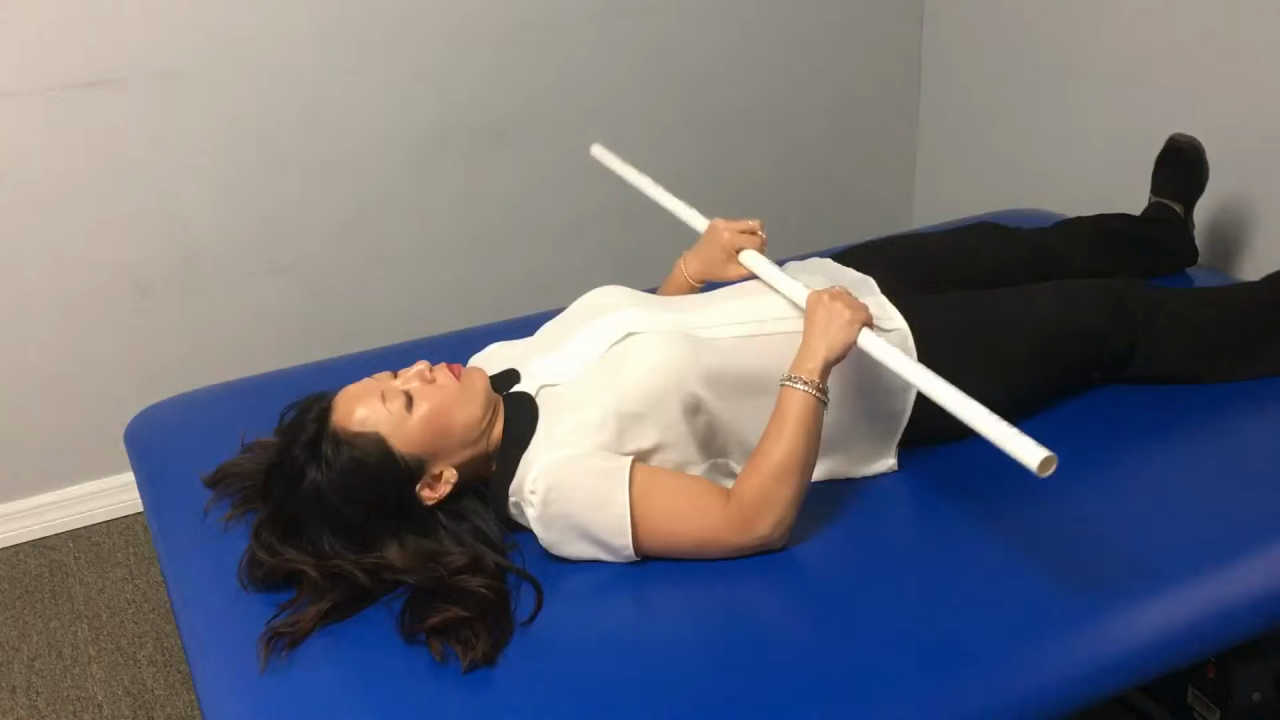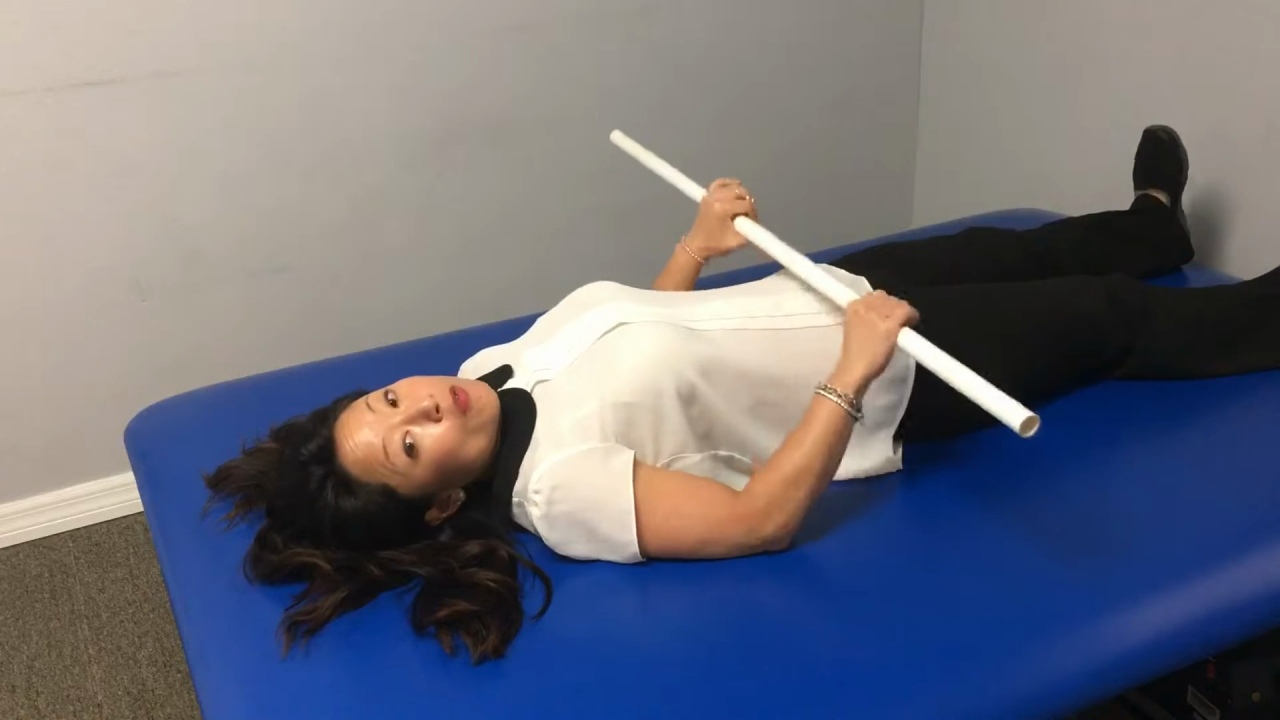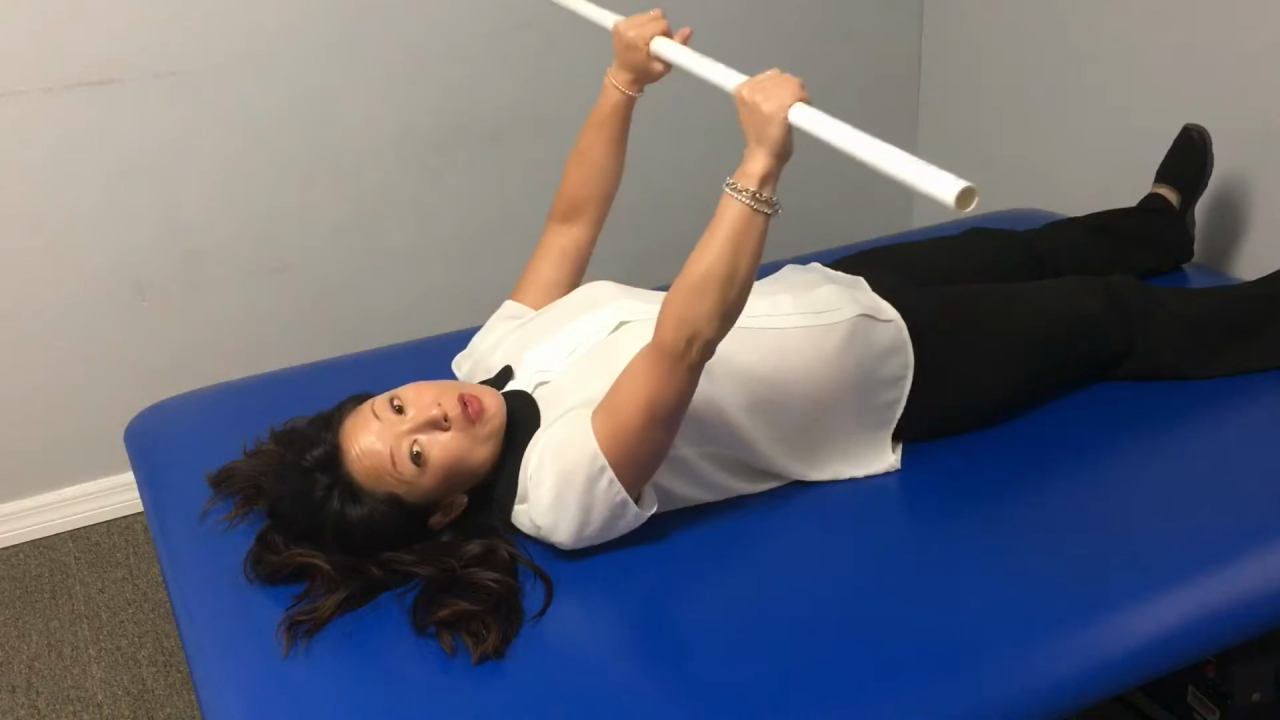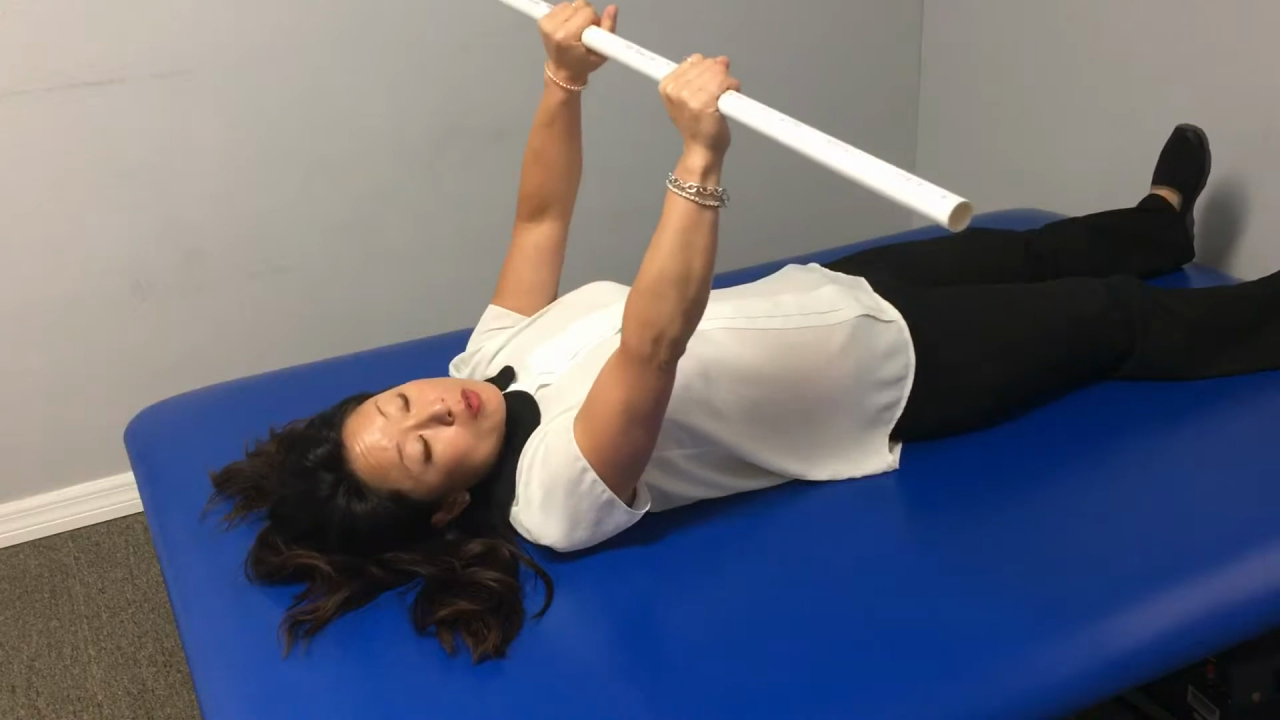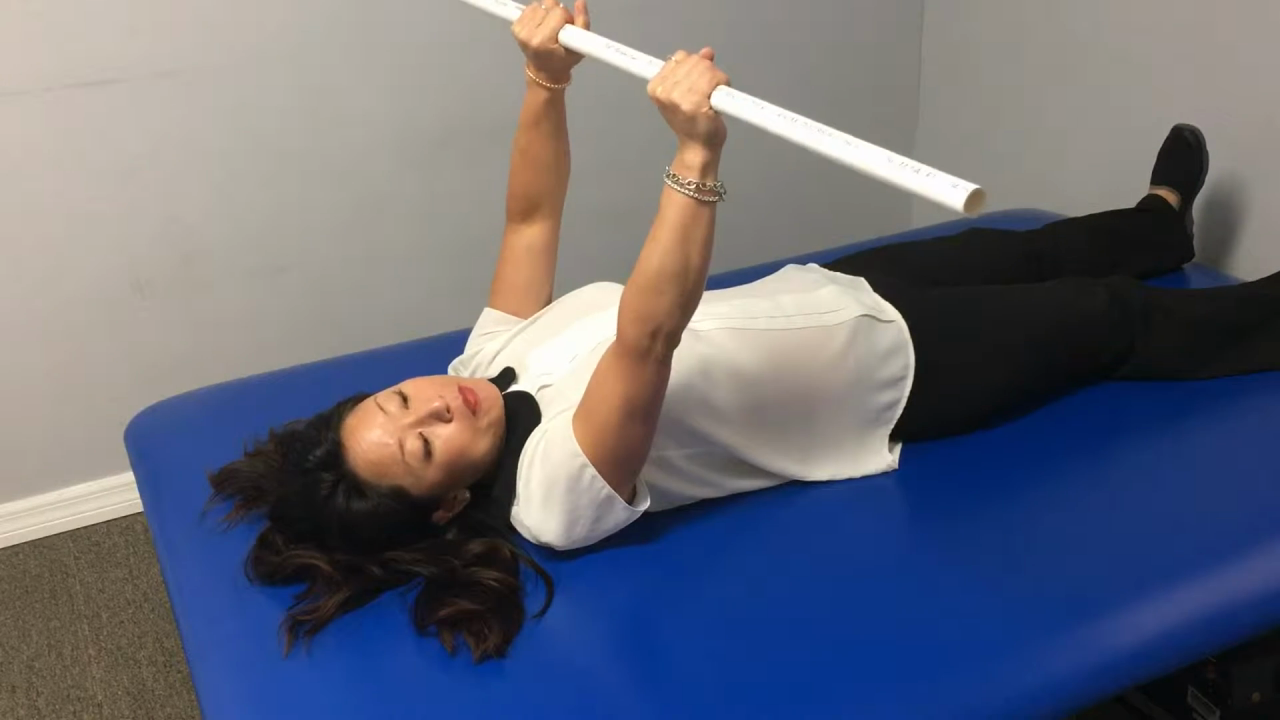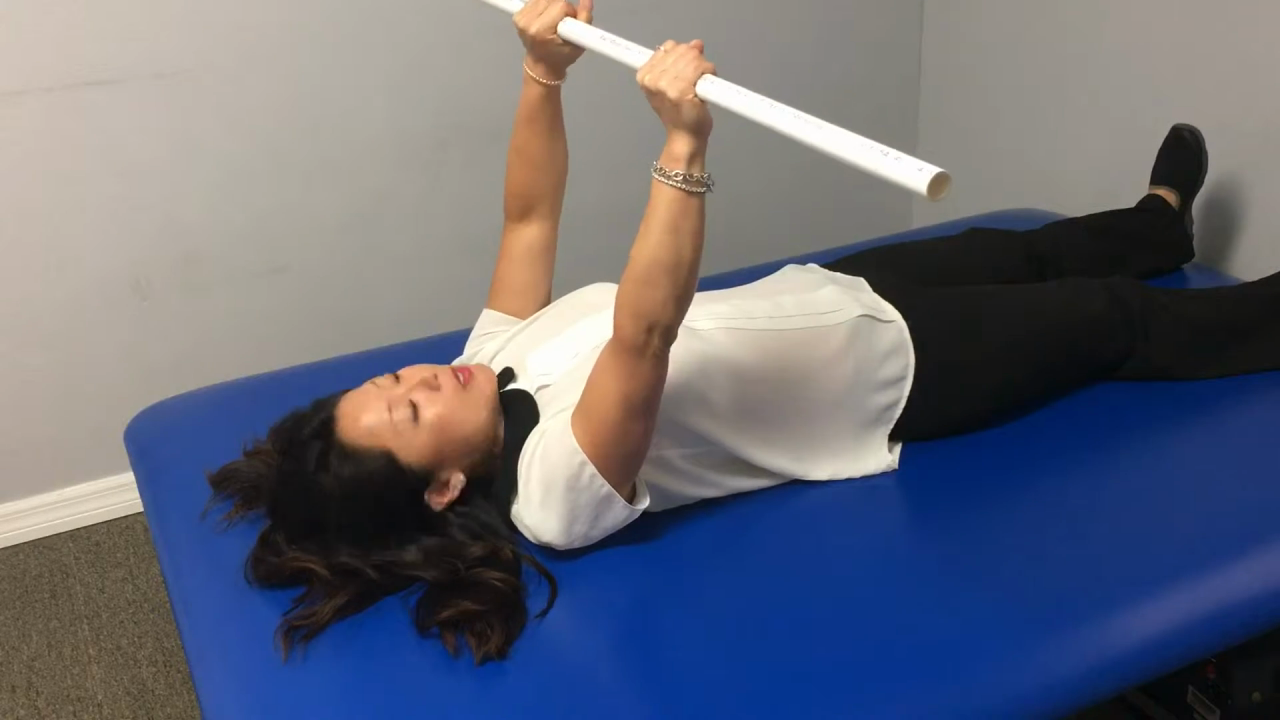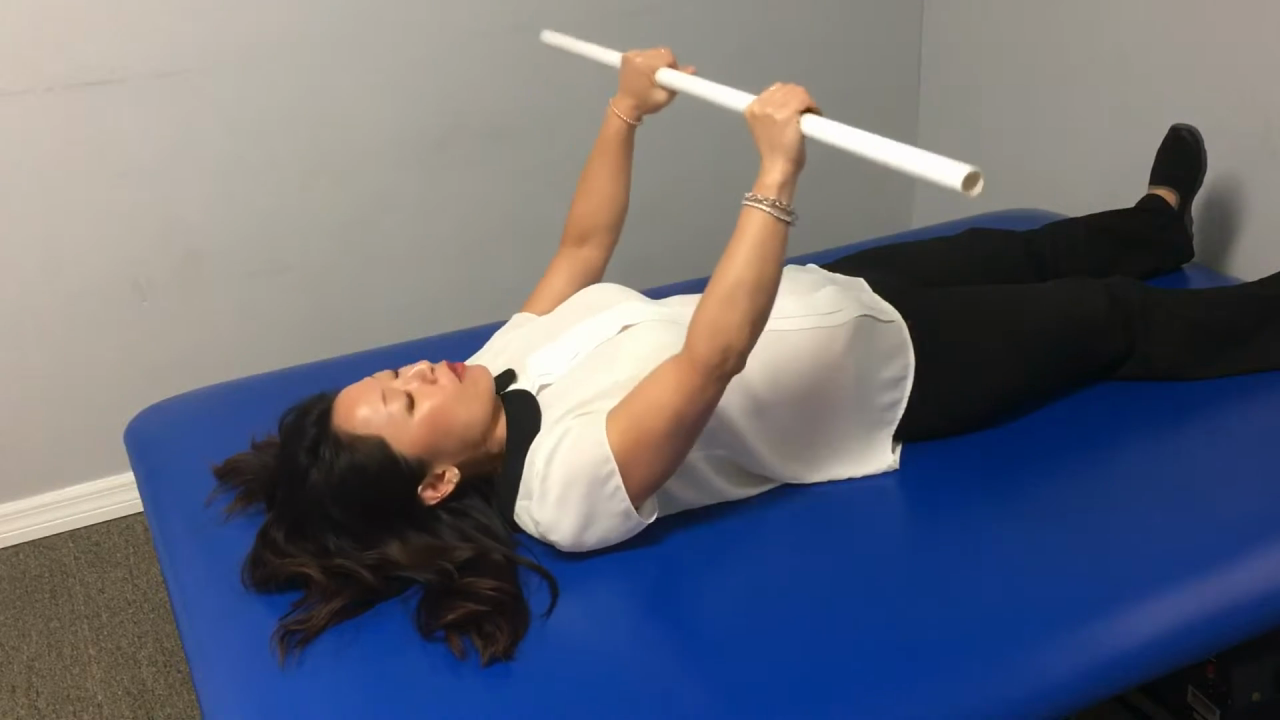
dt=0.7s
person 1, frame 1
left shoulder: (499, 367)
right shoulder: (556, 489)
right elbow: (755, 519)
left wrist: (692, 270)
right wrist: (816, 362)
left hip: (831, 283)
right hip: (894, 371)
left knee: (1014, 248)
right knee: (1118, 324)
left ankle: (1159, 228)
person 1, frame 2
left shoulder: (492, 366)
right shoulder: (558, 489)
right elbow: (758, 520)
left wrist: (696, 247)
right wrist: (854, 373)
left hip: (826, 287)
right hip: (891, 375)
left knee: (1016, 252)
right knee: (1109, 322)
left ankle: (1150, 224)
person 1, frame 3
left shoulder: (495, 357)
right shoulder: (565, 487)
left elbow: (572, 221)
right elbow: (687, 338)
right wrist: (760, 162)
left hip: (831, 292)
right hip: (888, 373)
left knee: (1010, 249)
right knee: (1112, 322)
left ankle: (1160, 221)
person 1, frame 4
left shoulder: (493, 356)
right shoulder: (558, 493)
left elbow: (541, 217)
right elbow: (655, 343)
right wrist: (700, 156)
left hip: (829, 292)
right hip: (893, 368)
left knee: (1012, 250)
right knee: (1114, 324)
left ankle: (1160, 221)
person 1, frame 5
left shoulder: (491, 360)
right shoulder: (558, 494)
left elbow: (532, 219)
right elbow: (648, 339)
right wrist: (697, 154)
left hip: (827, 293)
right hip: (891, 369)
left knee: (1011, 253)
right knee: (1114, 324)
left ankle: (1159, 223)
person 1, frame 6
left shoulder: (495, 357)
right shoulder: (559, 490)
left elbow: (529, 217)
right elbow: (644, 333)
right wrist: (682, 144)
left hip: (828, 289)
right hip: (891, 366)
left knee: (1014, 251)
right knee: (1114, 323)
left ankle: (1157, 221)
person 1, frame 7
left shoulder: (503, 362)
right shoulder: (570, 489)
left elbow: (584, 246)
right elbow: (715, 355)
left wrist: (624, 113)
right wrist: (777, 173)
left hip: (832, 289)
right hip: (889, 368)
left knee: (1016, 253)
right knee: (1111, 322)
left ankle: (1158, 221)
